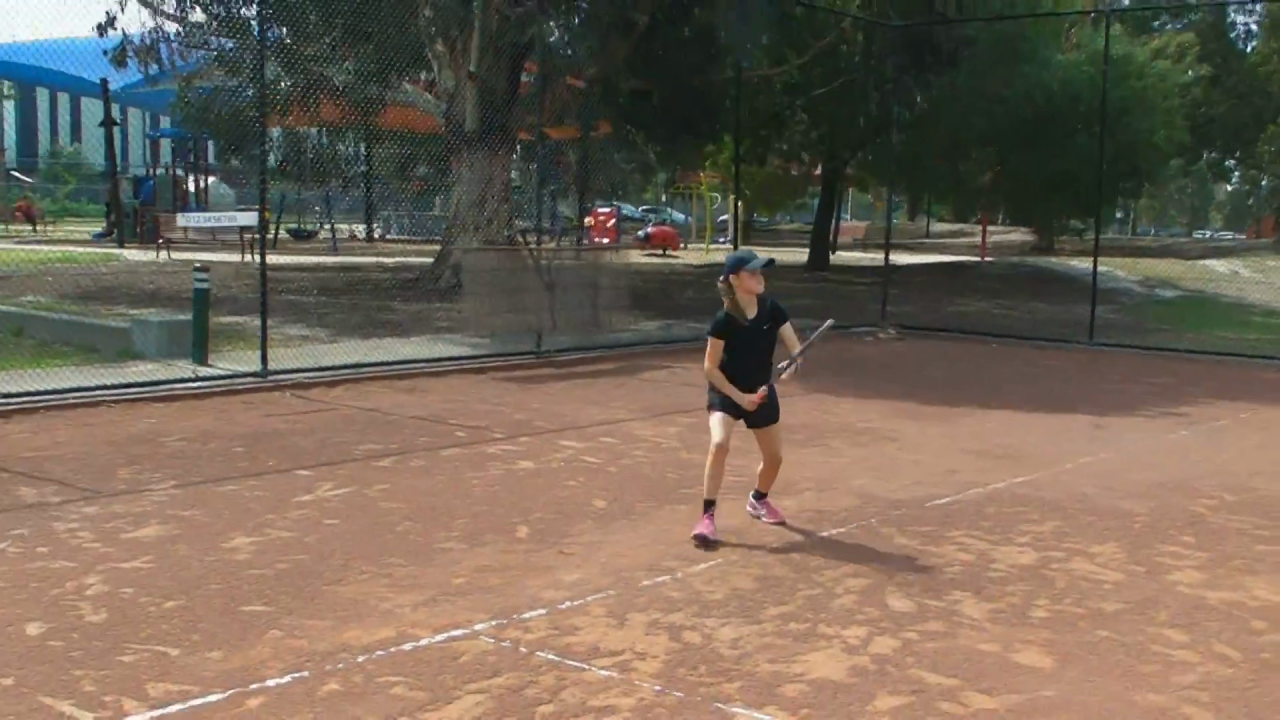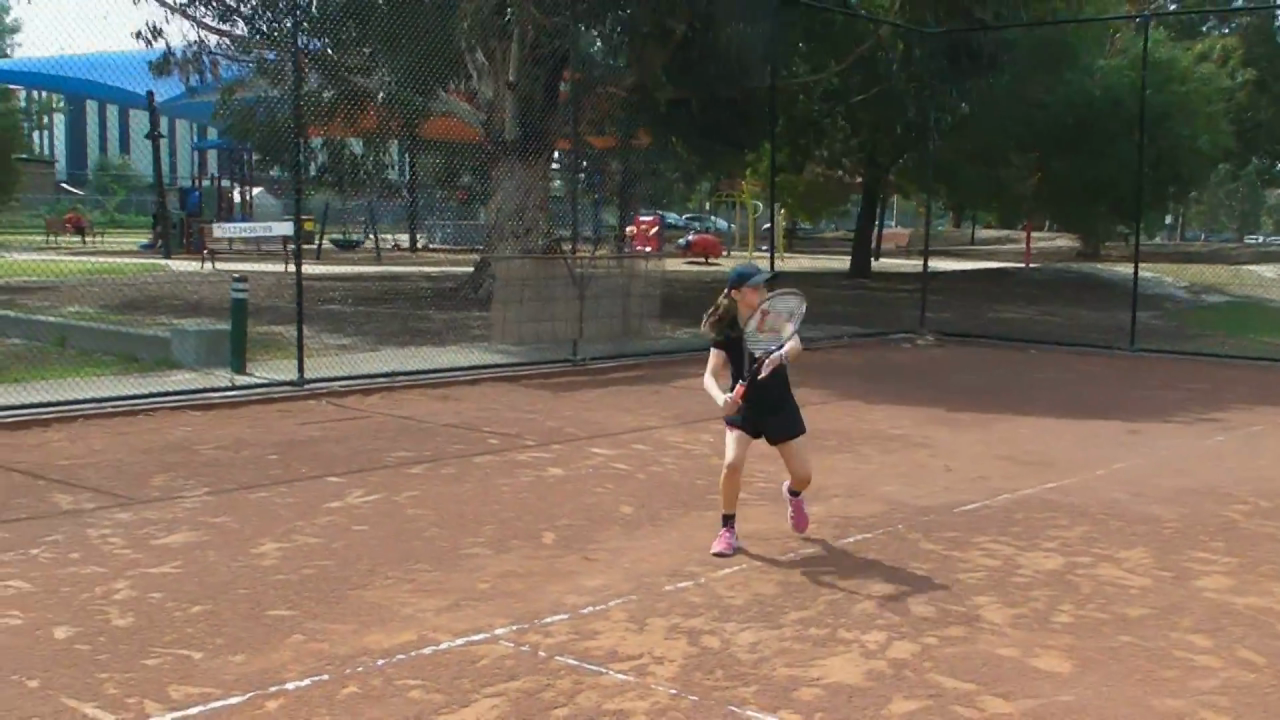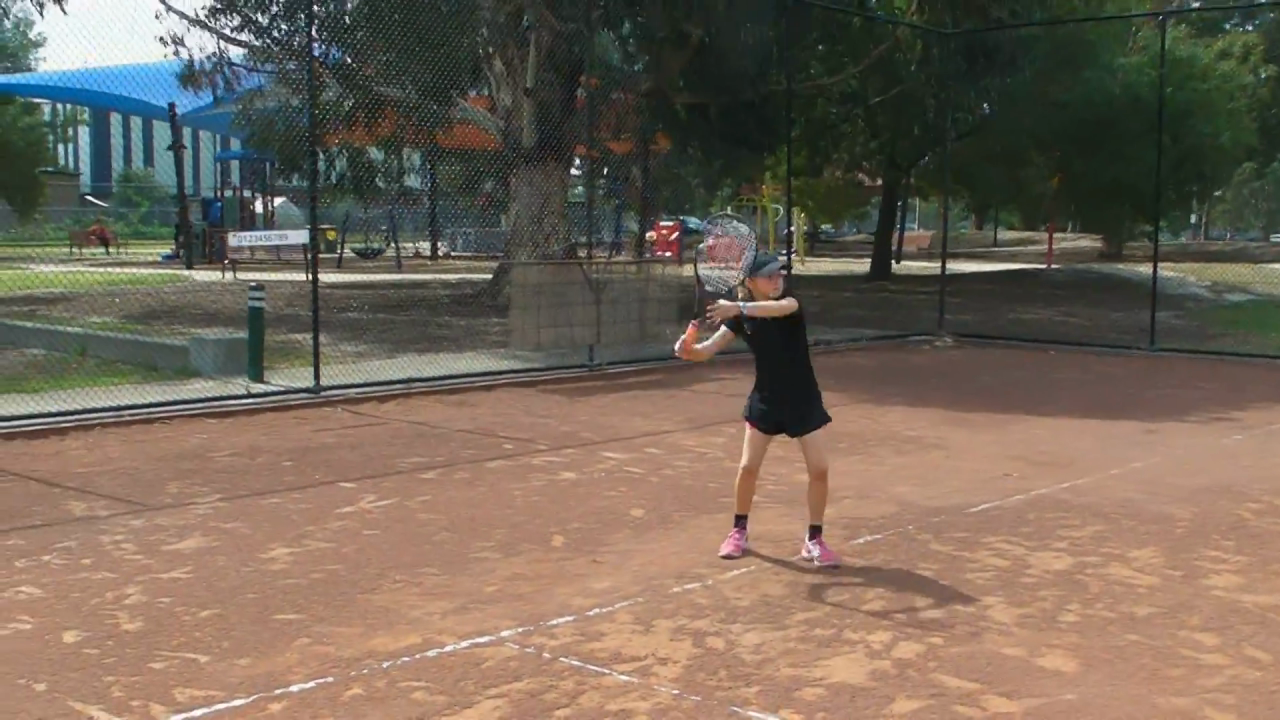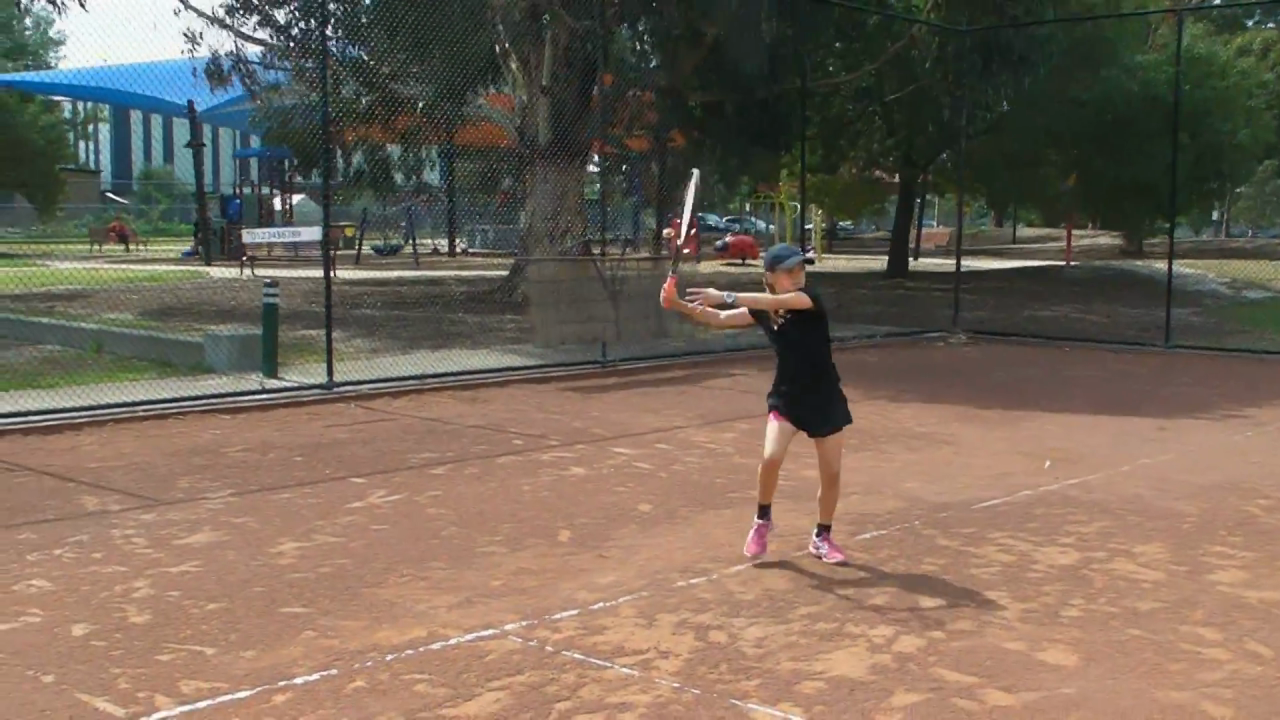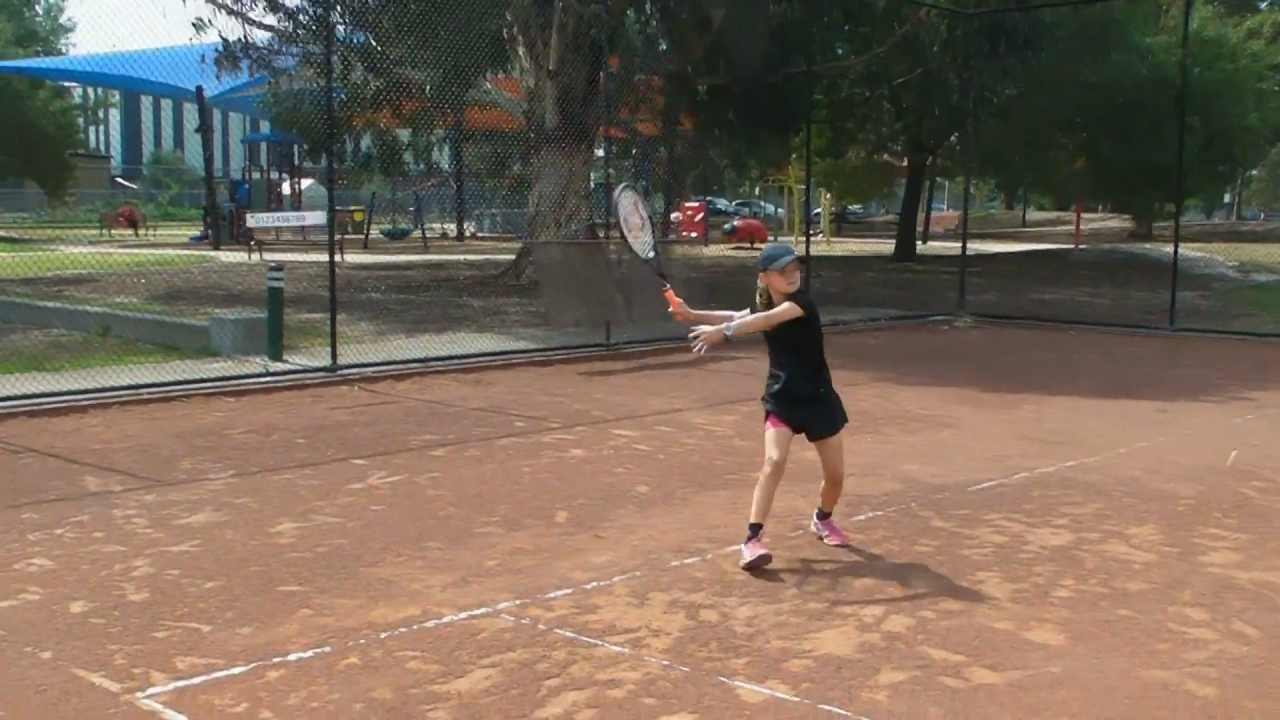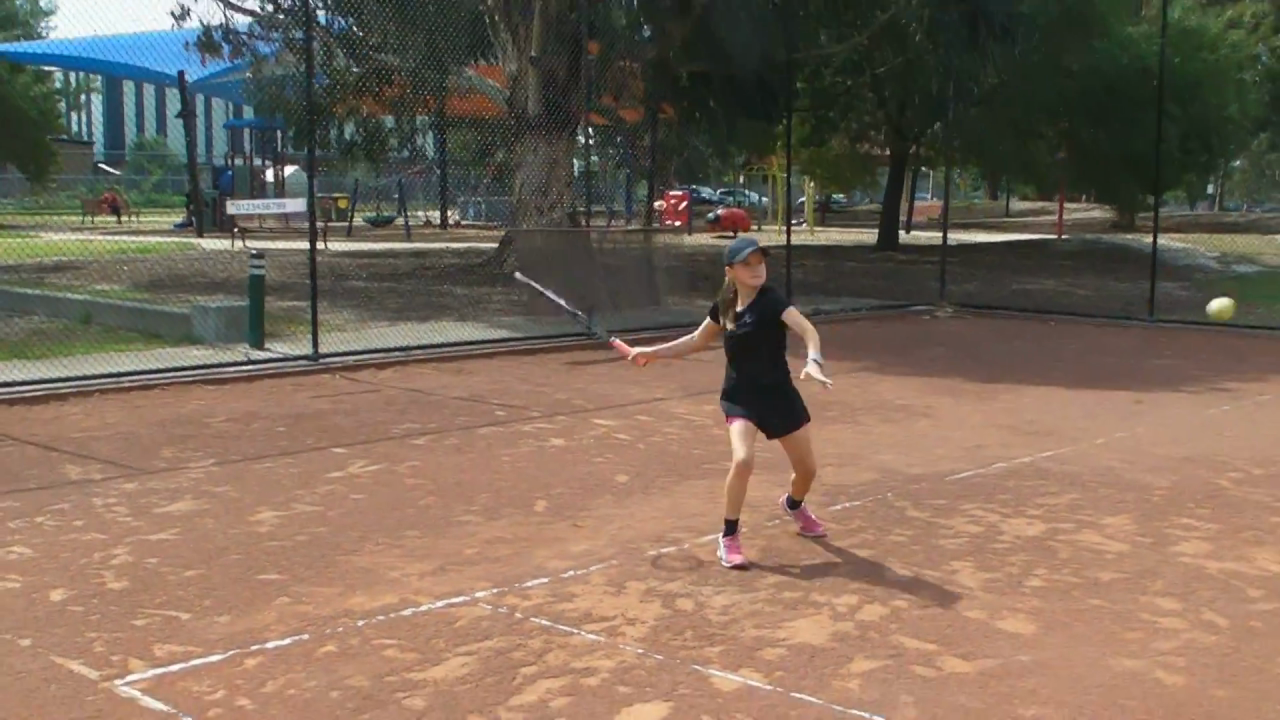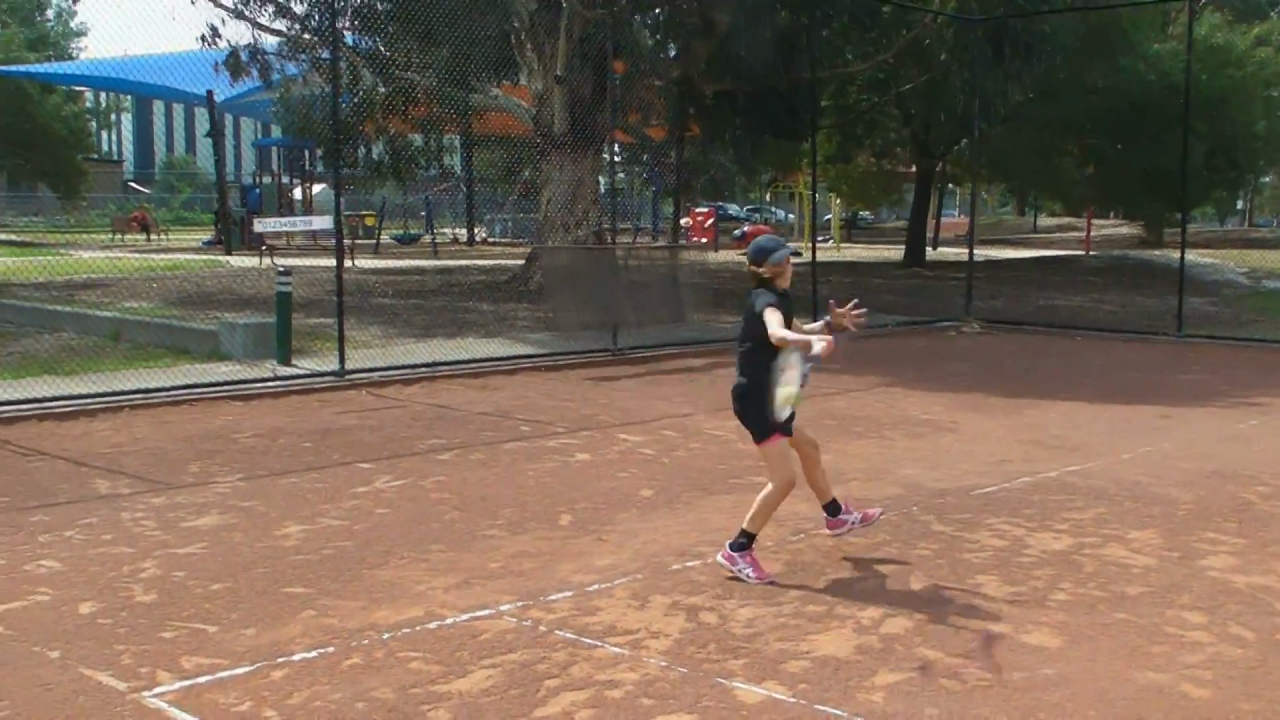
dt=0.2s
person 1, frame 1
left shoulder: (773, 310)
right shoulder: (723, 320)
left elbow: (795, 348)
right elbow: (710, 368)
left wrist: (792, 365)
right wrist: (737, 395)
left hip: (760, 392)
right hip: (726, 392)
left knee: (774, 457)
right knee: (719, 444)
left ankle: (759, 500)
right ankle: (707, 515)
person 1, frame 2
right shoulder: (724, 332)
left elbow: (796, 347)
right elbow: (710, 376)
left wrist: (779, 357)
right wrist: (721, 397)
left hip: (779, 406)
right hip: (740, 408)
left knee: (803, 475)
right knee: (732, 464)
left ankle: (793, 493)
right ankle: (728, 529)
person 1, frame 3
left shoulder: (790, 304)
right shoulder: (738, 320)
left elbow: (778, 307)
right elbow: (708, 350)
left wrist: (740, 307)
right wrist: (688, 349)
left hip: (802, 398)
right hip: (764, 400)
left knee: (819, 470)
right knee: (748, 467)
left ankle: (814, 540)
right ankle: (739, 529)
person 1, frame 4
left shoulder: (810, 301)
right shoulder: (763, 311)
left elbow: (778, 300)
right elbow: (719, 319)
left wrist: (725, 297)
right wrist: (680, 305)
left hip: (824, 397)
right hip: (786, 396)
left knee: (831, 474)
right knee: (770, 459)
left ankle: (822, 537)
right ankle: (763, 520)
person 1, frame 5
left shoulder: (801, 302)
right shoulder: (762, 306)
left elbow: (767, 320)
right elbow: (738, 320)
left wrist: (723, 331)
right wrist: (692, 315)
left hip: (818, 397)
right hip: (781, 399)
left knee: (835, 476)
right knee: (774, 462)
left ankle: (823, 519)
right ankle: (753, 539)
person 1, frame 6
left shoulder: (773, 300)
right shoulder: (723, 307)
left elbow: (808, 330)
right elbow: (695, 342)
left wrist: (814, 361)
right wrist: (652, 352)
left hip: (778, 395)
right hip: (740, 399)
left knee: (807, 468)
right knee: (742, 461)
left ankle: (794, 505)
right ankle: (729, 537)
person 1, frame 7
left shoulder: (774, 298)
right shoulder: (765, 299)
left elbow: (796, 332)
right elbow: (778, 336)
left wrist: (831, 322)
right wrist: (813, 342)
left hip: (768, 396)
right hip: (756, 401)
left knee: (807, 449)
right knee: (783, 481)
left ankle: (836, 515)
right ankle: (738, 550)
